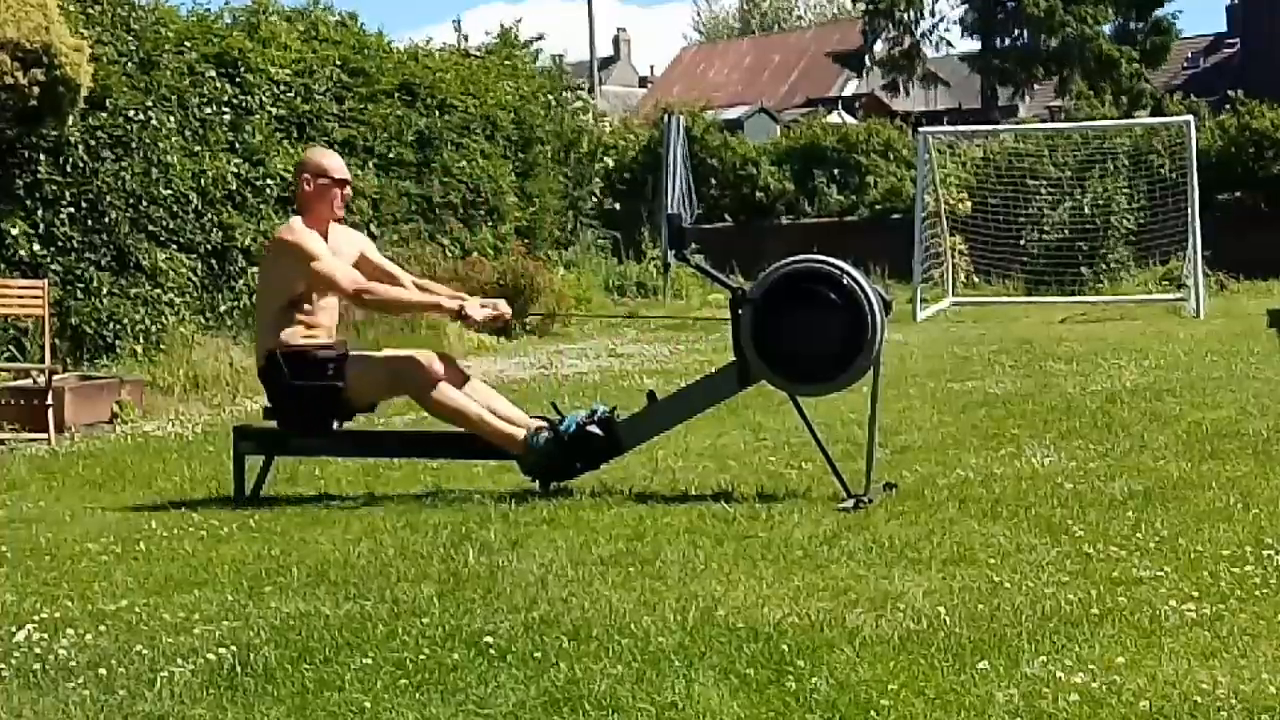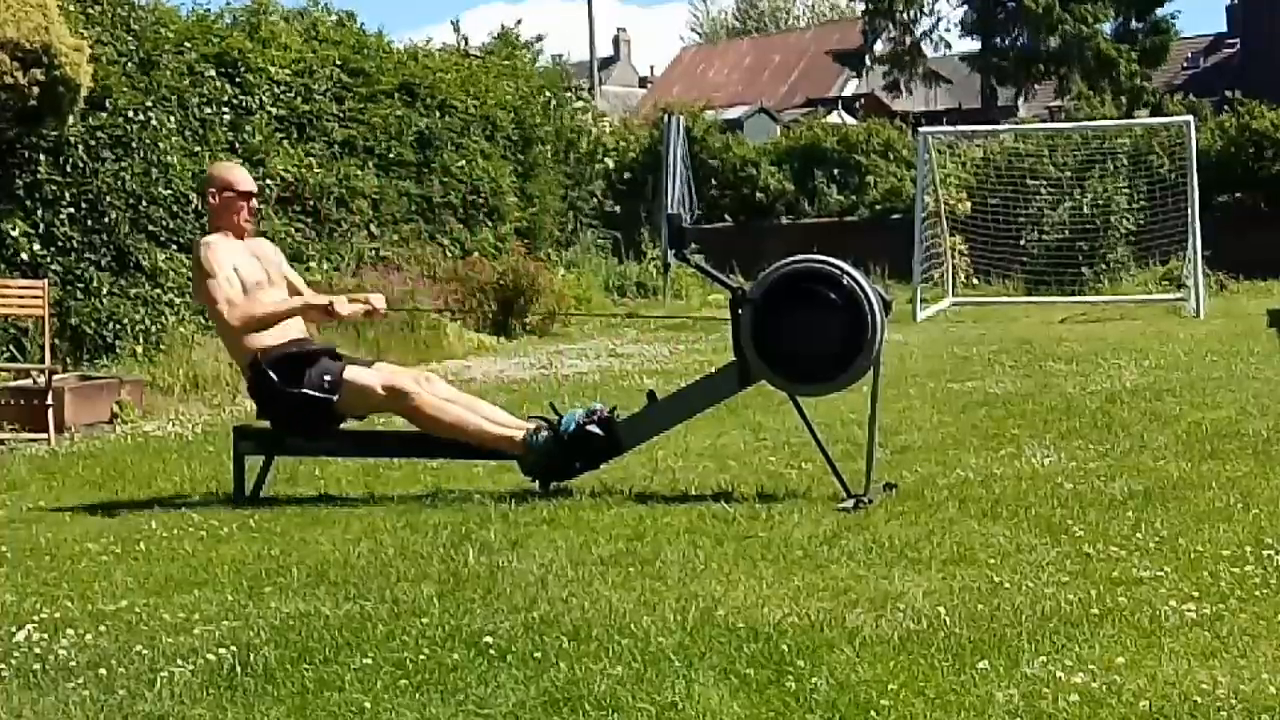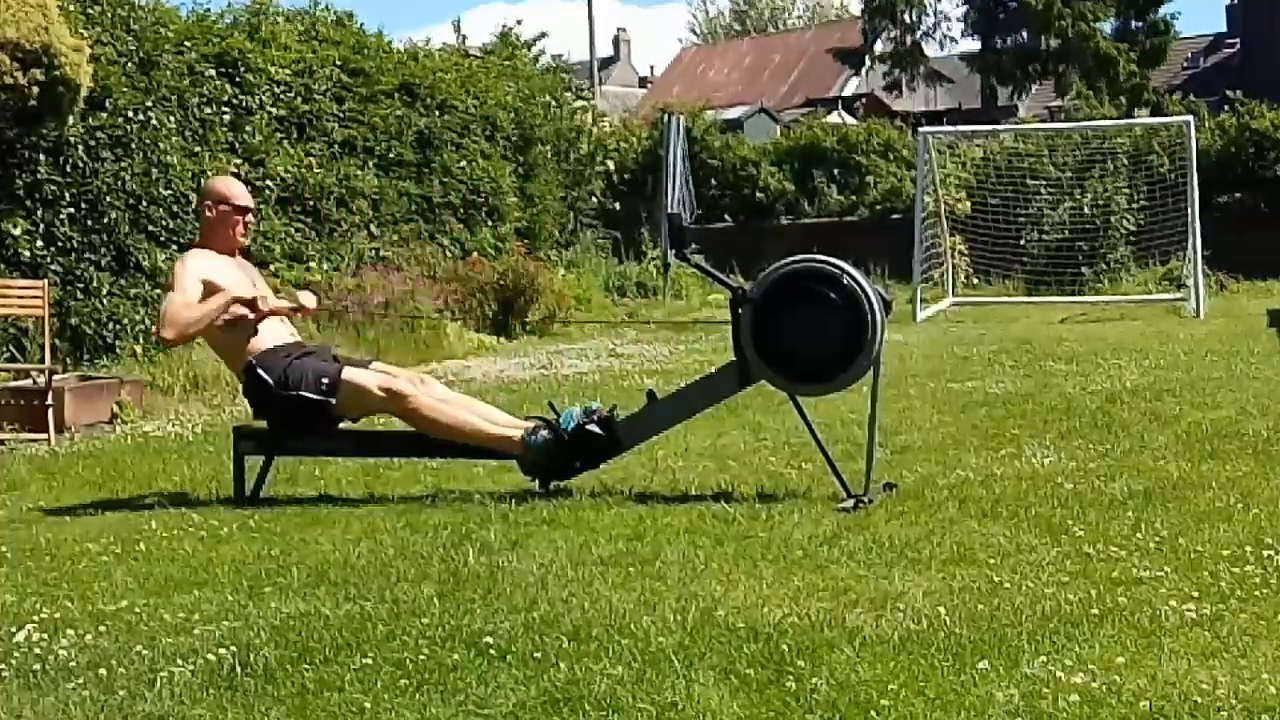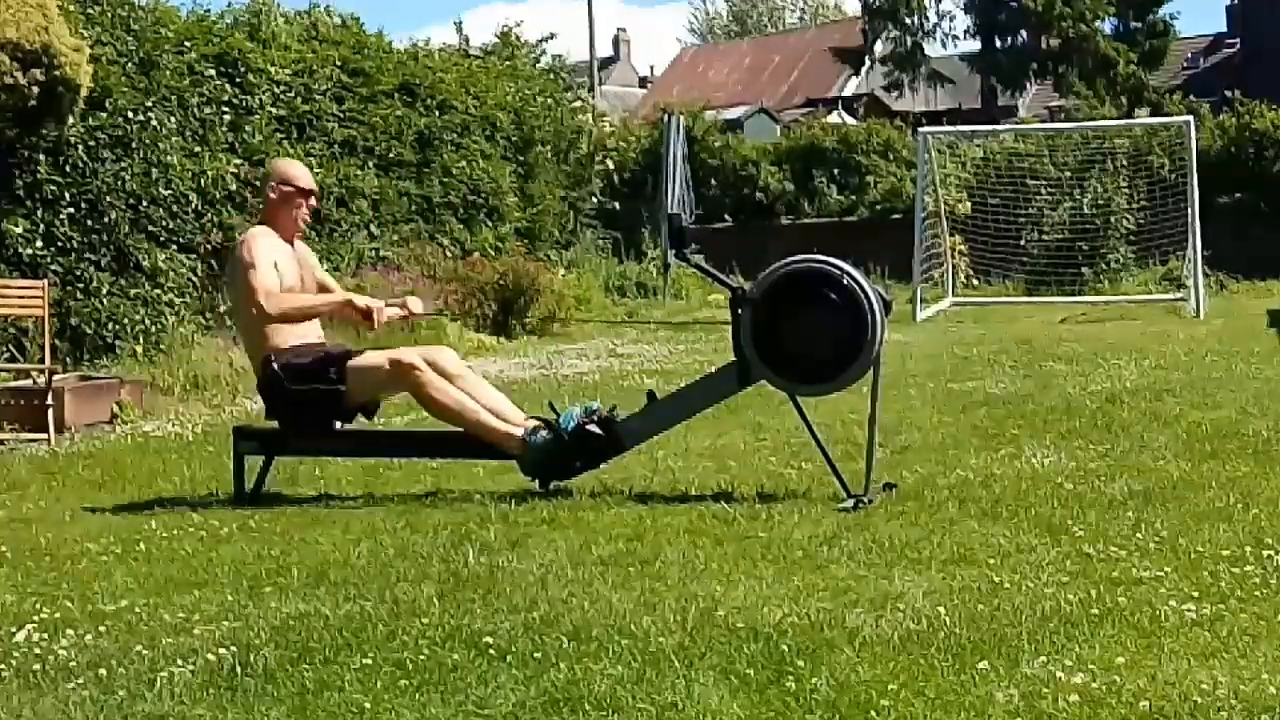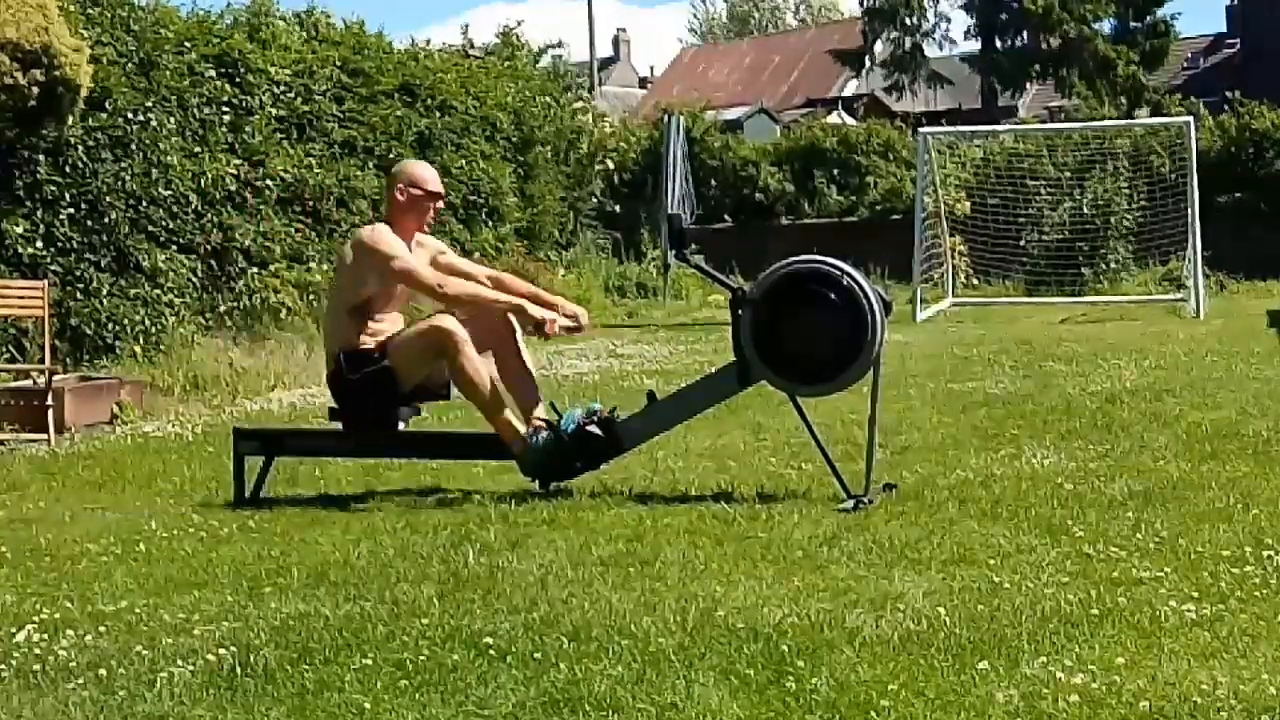
dt=0.3s
person 1, frame 1
left shoulder: (346, 240)
right shoulder: (293, 239)
left elbow: (410, 283)
right elbow: (361, 293)
left wrist: (471, 301)
right wrist: (452, 308)
left hip: (328, 360)
right hip: (291, 373)
left knee: (439, 365)
right knee: (411, 371)
left ankle: (540, 431)
right ankle: (527, 445)
person 1, frame 2
left shoulder: (262, 248)
right shoulder: (213, 250)
left elbow: (311, 306)
right elbow: (234, 318)
left wrist: (353, 301)
right wrist: (312, 301)
left hip: (309, 360)
right hip: (277, 374)
left knee: (427, 382)
right knee: (398, 390)
left ankle: (538, 430)
right ankle: (526, 445)
person 1, frame 3
left shoulder: (239, 263)
right shoulder: (193, 265)
right elbow: (168, 331)
left wrist: (289, 304)
right wrist: (236, 298)
left hip: (308, 360)
right hip: (276, 376)
left knee: (421, 381)
right knee: (394, 391)
left ankle: (538, 432)
right ankle: (524, 446)
person 1, frame 4
left shoulder: (300, 251)
right shoulder: (257, 242)
left elbow: (342, 305)
right elbow: (269, 308)
left wrist: (393, 306)
right wrist: (352, 300)
left hip: (320, 365)
right hip: (290, 378)
left knee: (440, 358)
right knee: (406, 364)
left ankle: (536, 430)
right ankle: (523, 444)
person 1, frame 5
left shoulder: (424, 246)
right shoulder: (373, 241)
left elbow: (490, 278)
right elbow: (442, 288)
left wrist: (556, 303)
right wrist: (521, 305)
left hip: (401, 368)
right hip: (356, 377)
left knee: (501, 317)
right knee: (448, 326)
left ankle: (539, 425)
right ankle: (525, 443)
